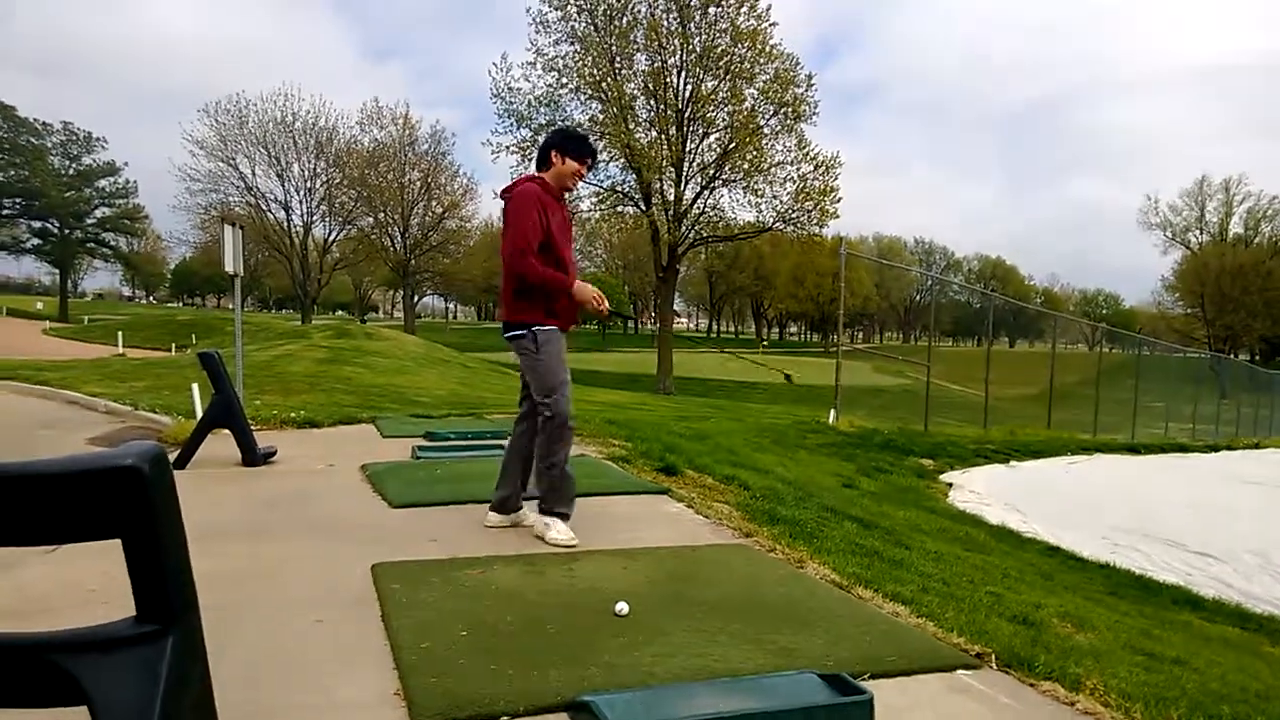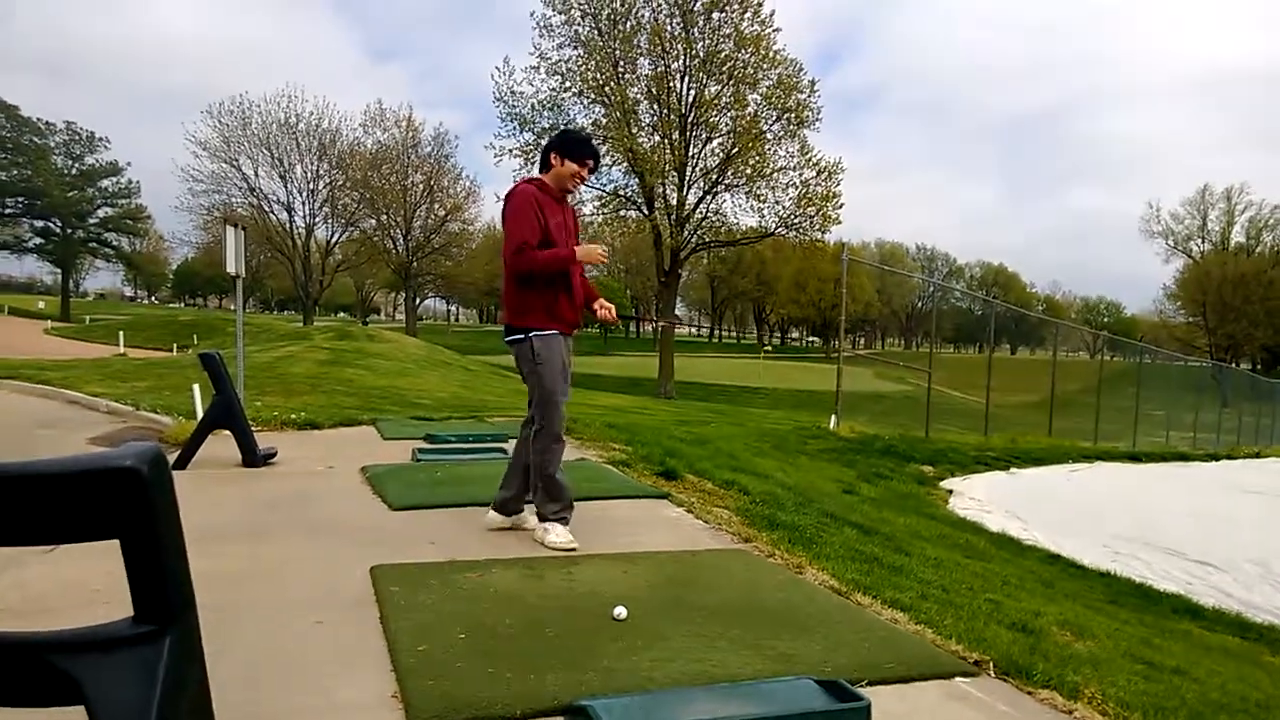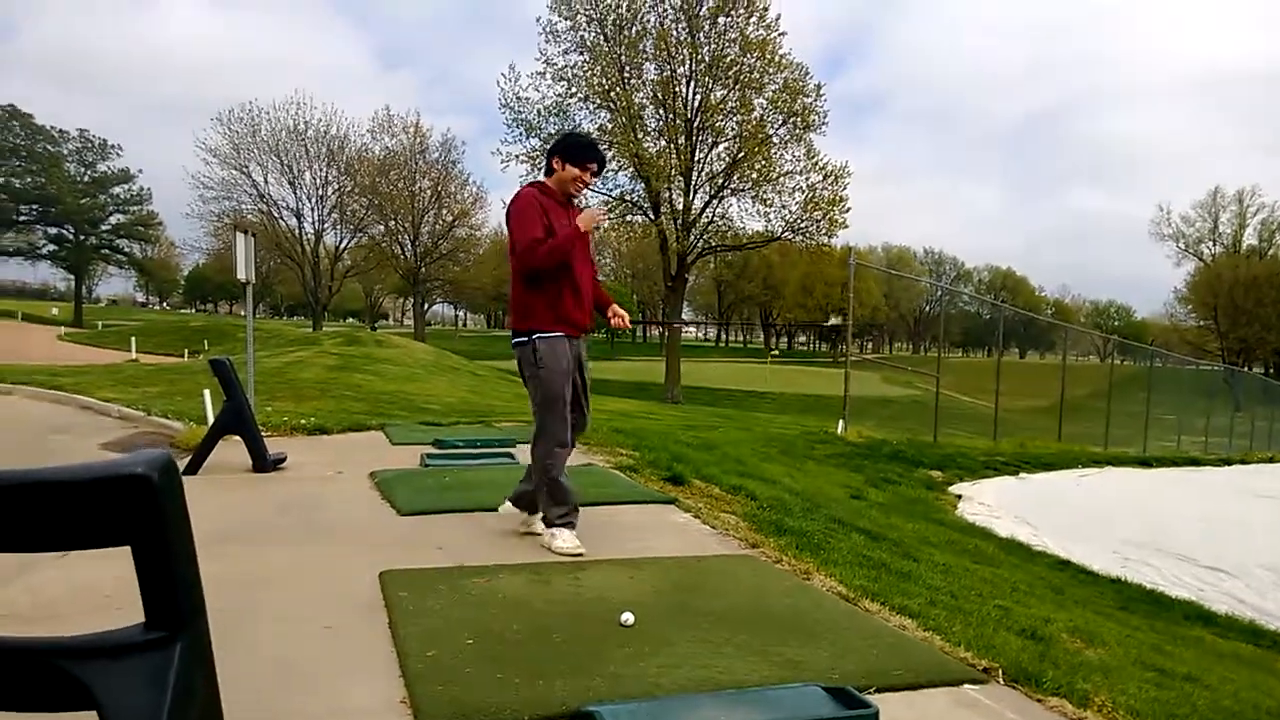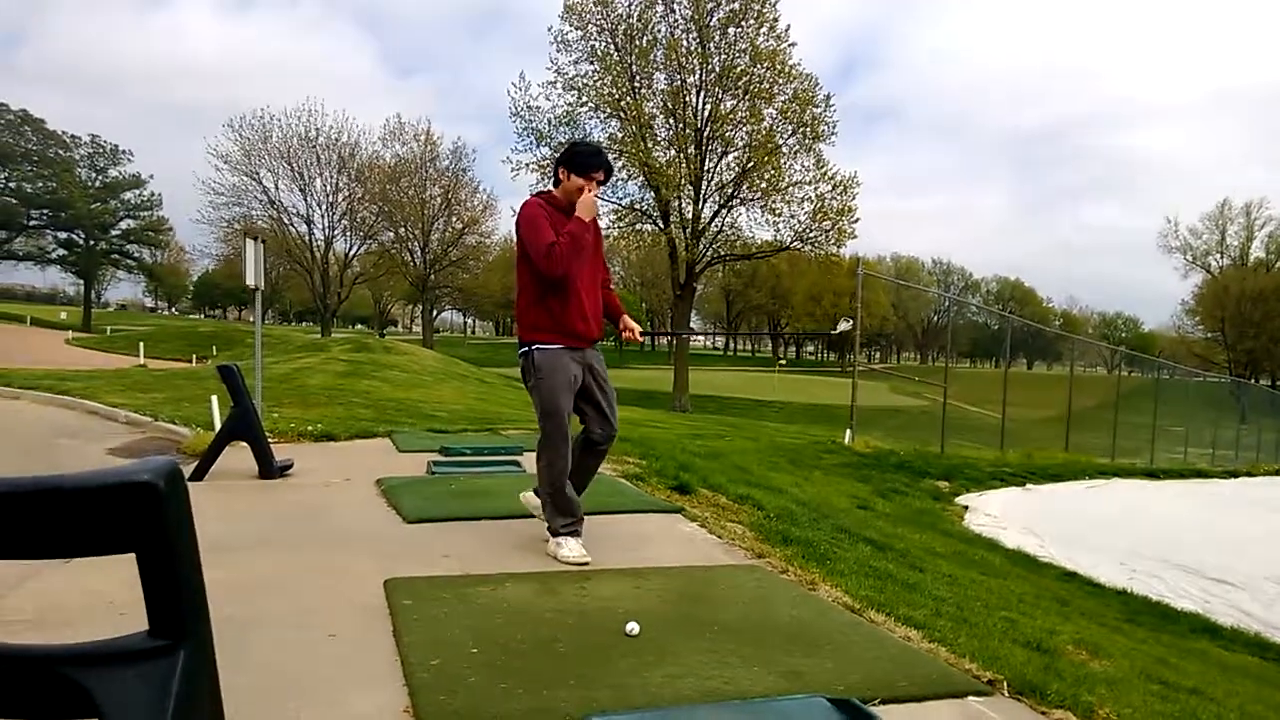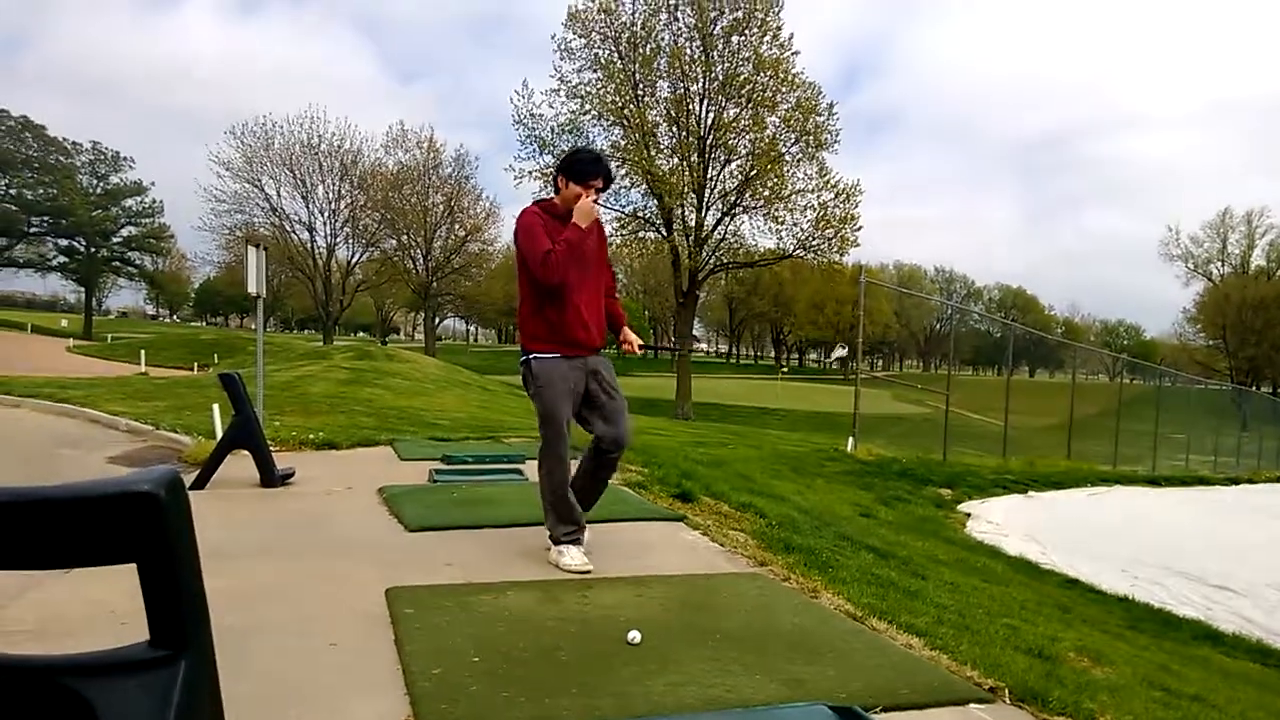
dt=0.1s
person 1, frame 1
left shoulder: (559, 204)
right shoulder: (527, 195)
right elbow: (520, 263)
left wrist: (582, 291)
right wrist: (574, 287)
left hip: (548, 325)
right hip: (533, 325)
left knee: (533, 415)
right knee: (557, 414)
left ankle: (505, 505)
right ankle: (553, 512)
person 1, frame 2
left shoulder: (565, 208)
right shoulder: (526, 198)
right elbow: (521, 260)
left wrist: (593, 300)
right wrist: (576, 255)
left hip: (554, 329)
right hip: (535, 329)
left knee: (541, 421)
right knee: (549, 422)
left ankle: (507, 506)
right ankle: (552, 516)
person 1, frame 3
left shoulder: (575, 212)
right shoulder: (527, 201)
right elbow: (534, 259)
left wrist: (607, 305)
right wrist: (576, 227)
left hip: (573, 334)
right hip: (540, 336)
left knee: (571, 426)
right knee: (553, 427)
left ankle: (524, 501)
right ankle: (557, 522)
person 1, frame 4
left shoulder: (587, 221)
right shoulder: (534, 211)
right elbow: (554, 264)
left wrist: (619, 315)
right wrist: (580, 221)
left hip: (586, 345)
right hip: (547, 346)
left knee: (604, 430)
right knee: (557, 437)
left ankle: (546, 496)
right ankle: (562, 530)
person 1, frame 5
left shoulder: (594, 228)
right shoulder: (532, 219)
right elbow: (551, 272)
left wrist: (622, 326)
right wrist: (576, 227)
left hip: (594, 354)
right hip: (549, 355)
left knee: (615, 437)
right knee: (557, 447)
left ankle: (570, 504)
right ankle: (565, 539)
